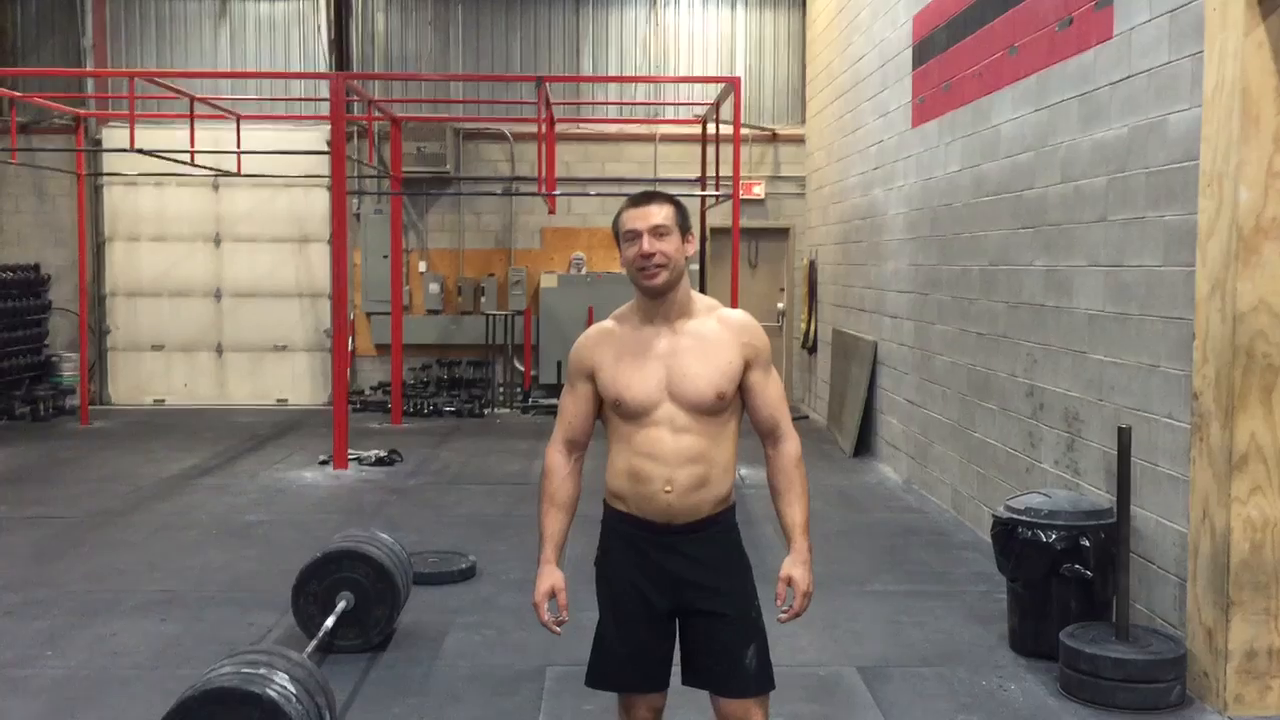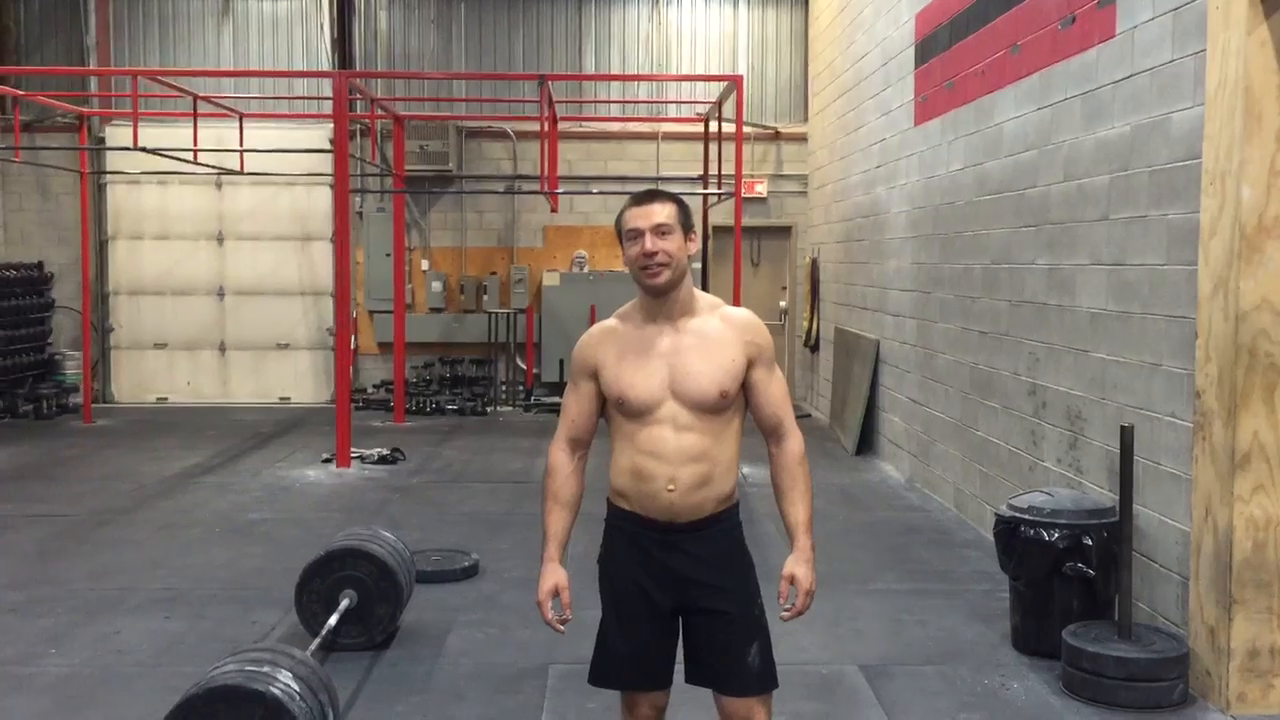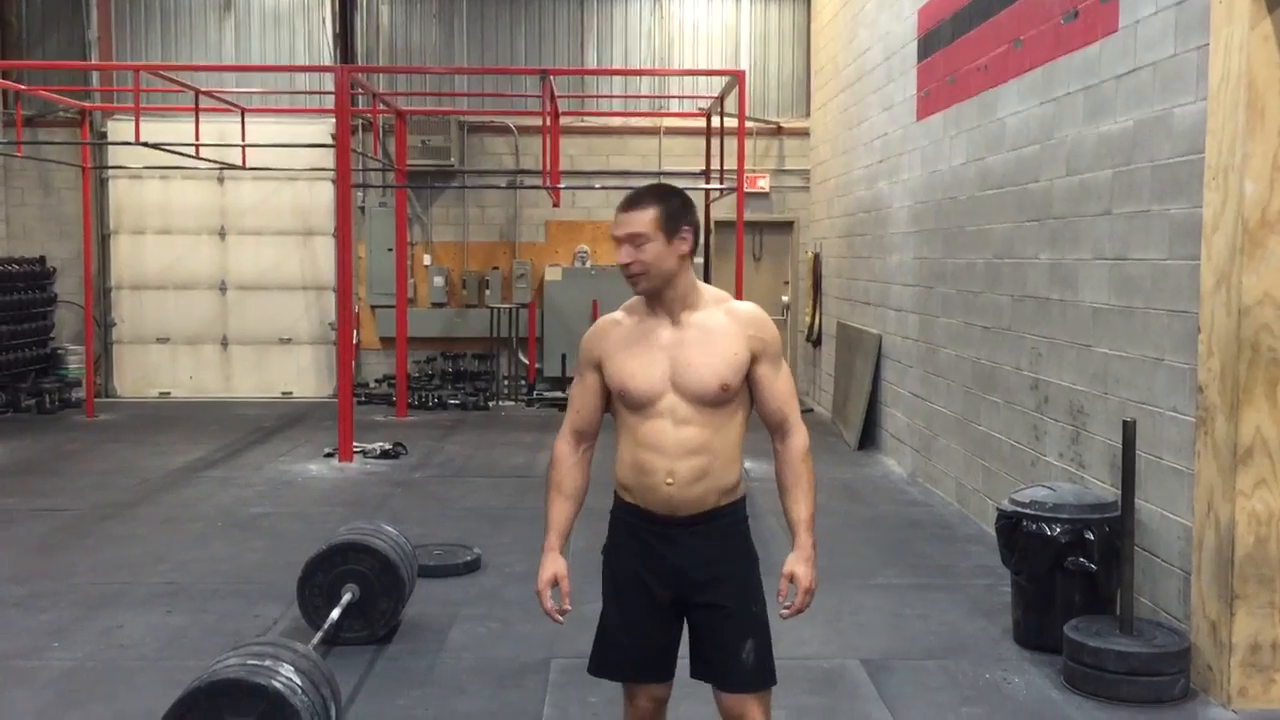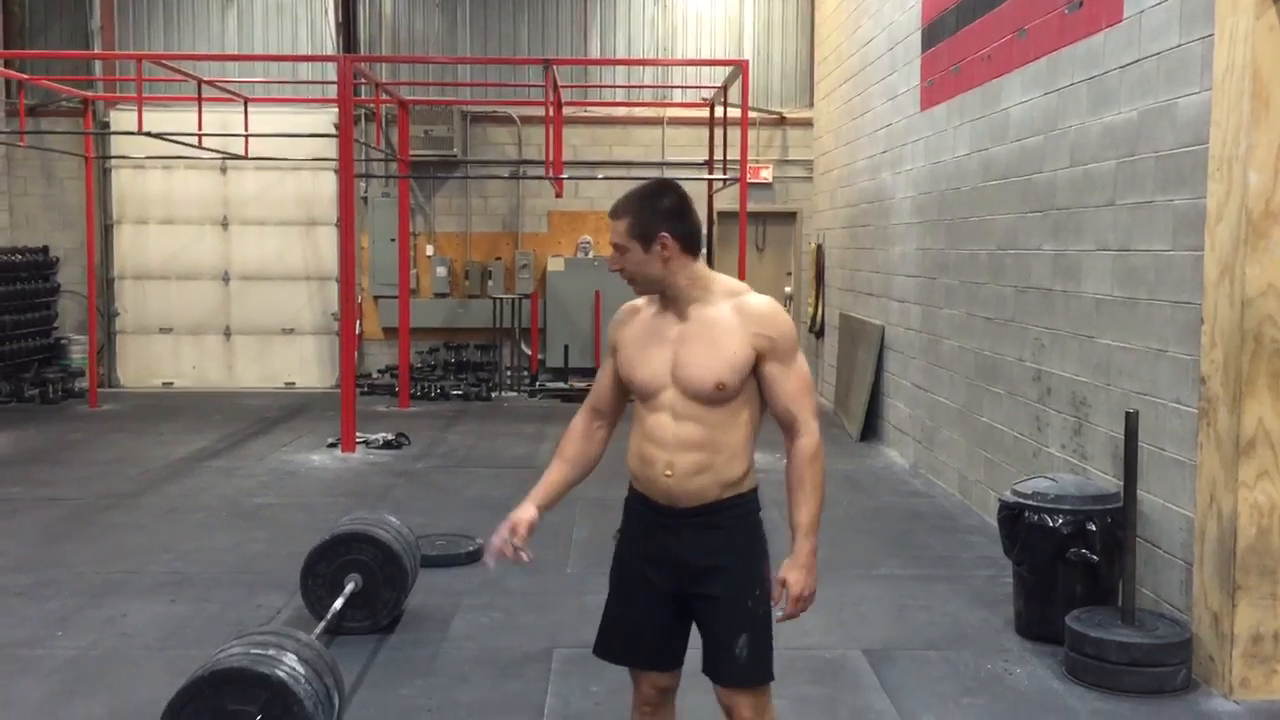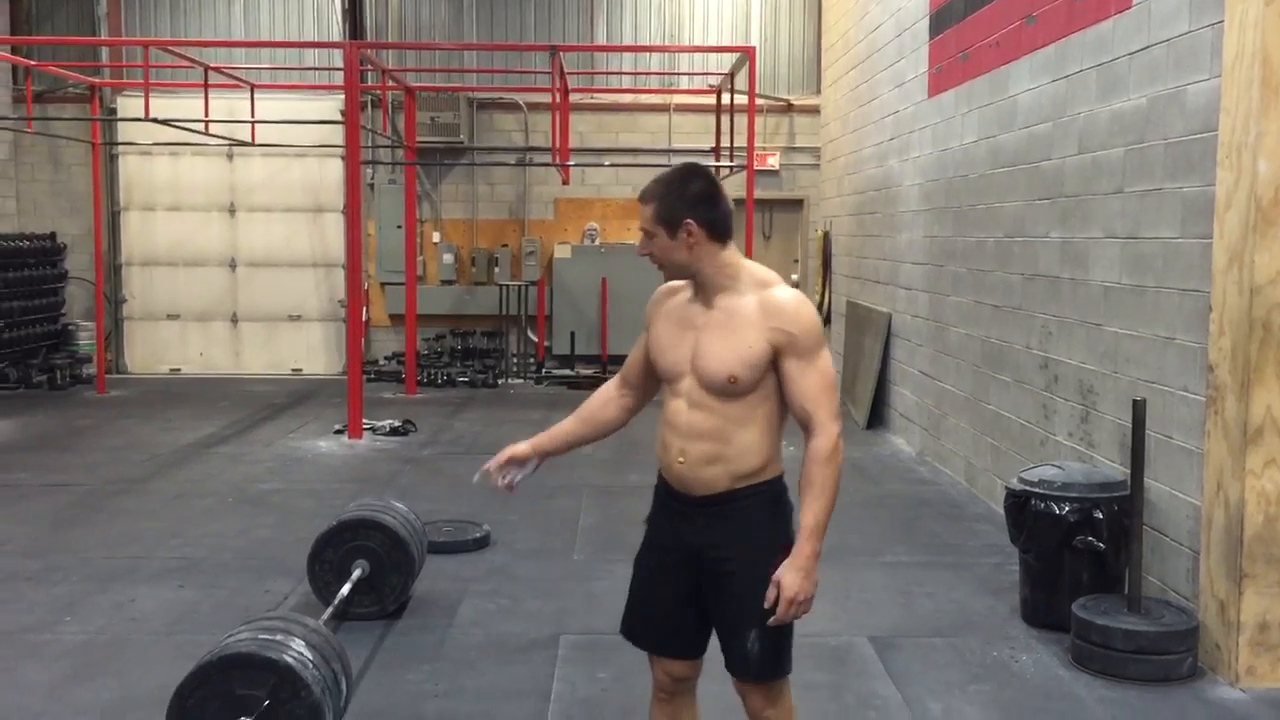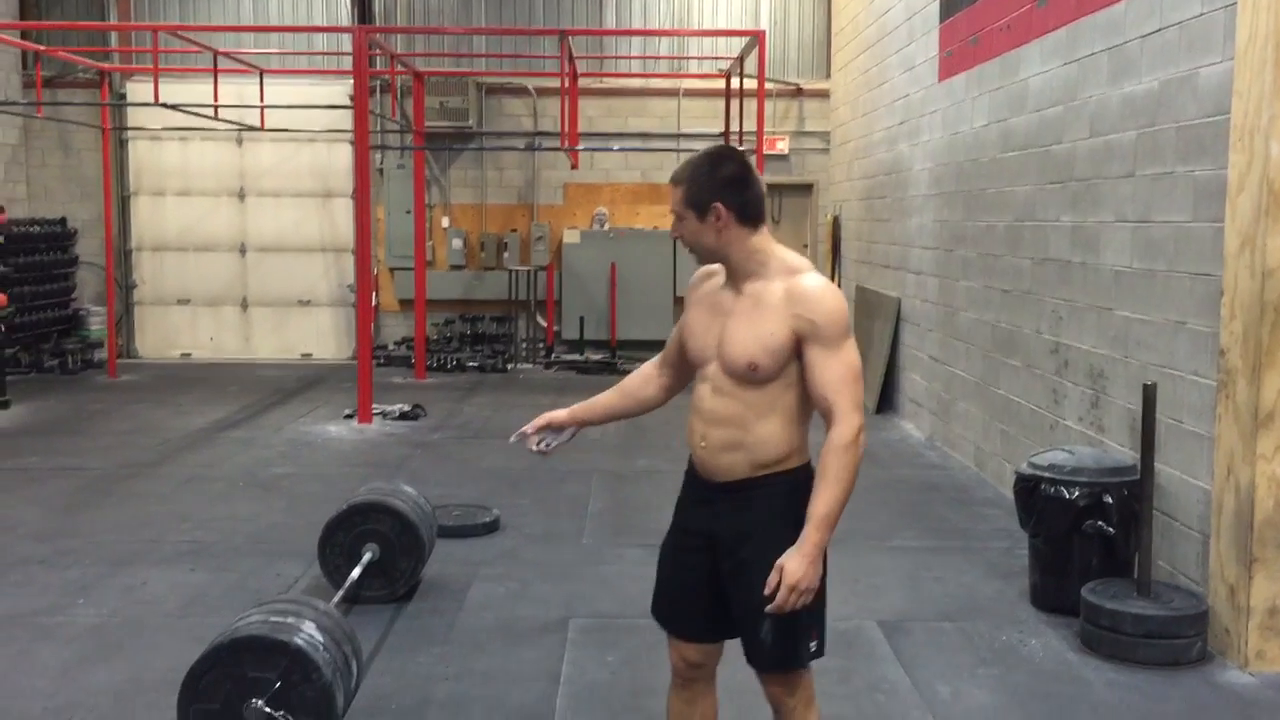
dt=0.2s
person 1, frame 1
left shoulder: (740, 332)
right shoulder: (597, 344)
left elbow: (780, 441)
right elbow: (565, 451)
left wrist: (799, 547)
right wrist: (549, 558)
left hip: (713, 542)
right hip: (629, 545)
person 1, frame 2
left shoulder: (743, 331)
right shoulder: (599, 343)
left elbow: (784, 439)
right elbow: (569, 450)
left wrist: (801, 546)
right wrist: (552, 556)
left hip: (716, 541)
right hip: (631, 543)
person 1, frame 3
left shoulder: (748, 325)
right shoulder: (606, 335)
left elbow: (789, 435)
right elbow: (575, 441)
left wrist: (803, 544)
right wrist: (554, 546)
left hip: (720, 536)
right hip: (636, 536)
person 1, frame 4
left shoulder: (758, 318)
right shoulder: (629, 320)
left elbow: (804, 434)
right elbow: (596, 419)
left wrist: (803, 549)
right wrist: (535, 503)
left hip: (727, 530)
right hip: (646, 525)
person 1, frame 5
left shoulder: (783, 311)
right shoulder: (665, 303)
left elbow: (824, 434)
right elbow: (626, 391)
left wrist: (805, 553)
right wrist: (539, 446)
left hip: (750, 518)
right hip: (672, 513)
person 1, frame 6
left shoulder: (811, 299)
right shoulder: (704, 285)
left elbow: (846, 425)
right elbow: (666, 372)
left wrist: (811, 543)
right wrist: (574, 416)
left hip: (772, 504)
right hip: (699, 497)
right knee: (689, 663)
